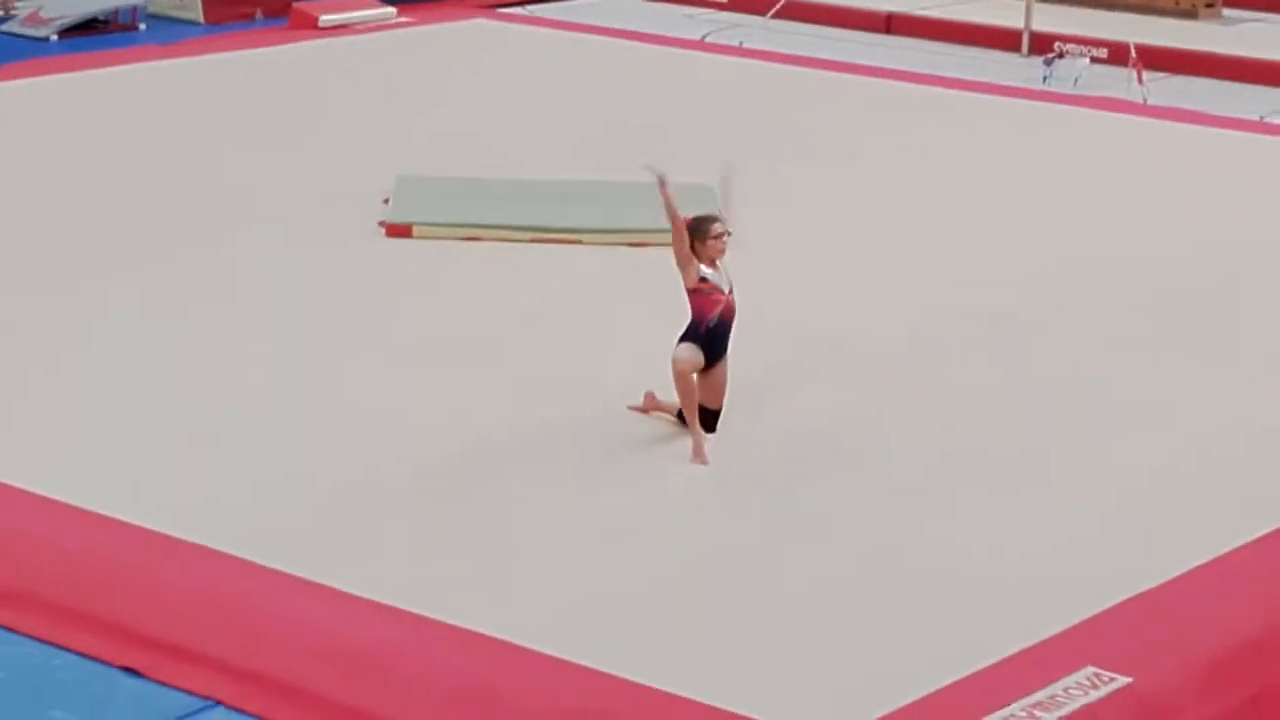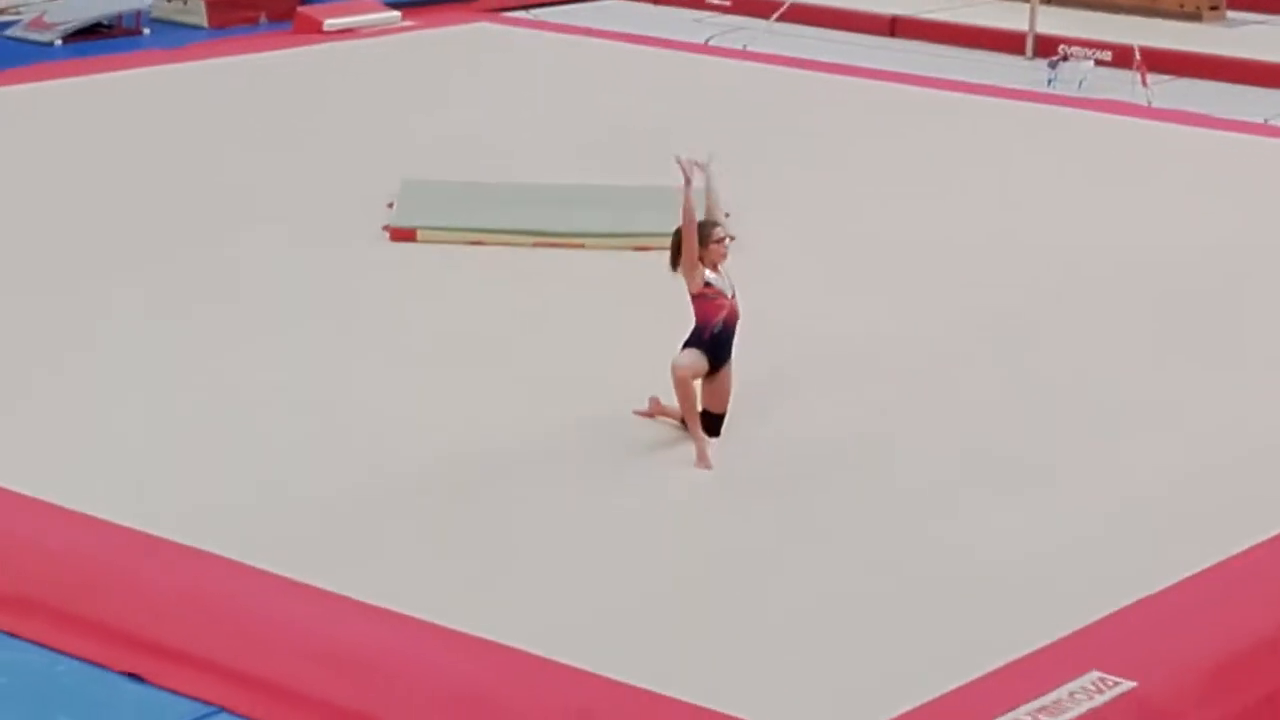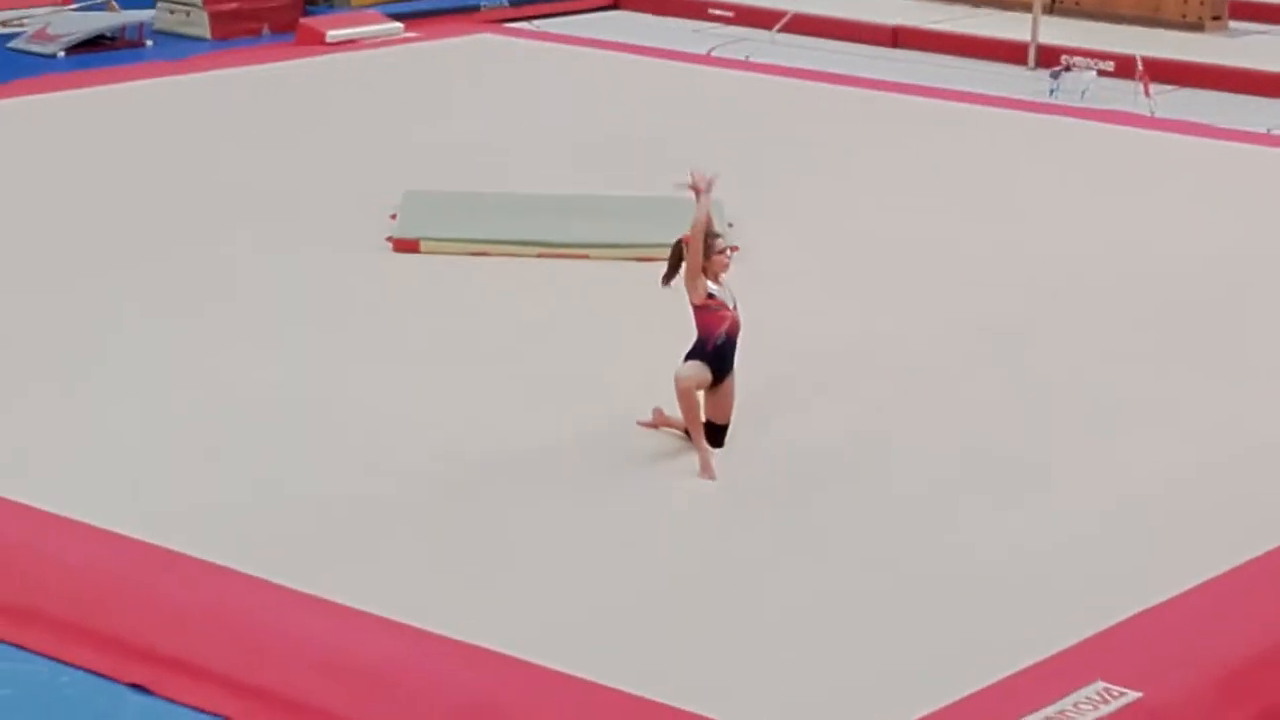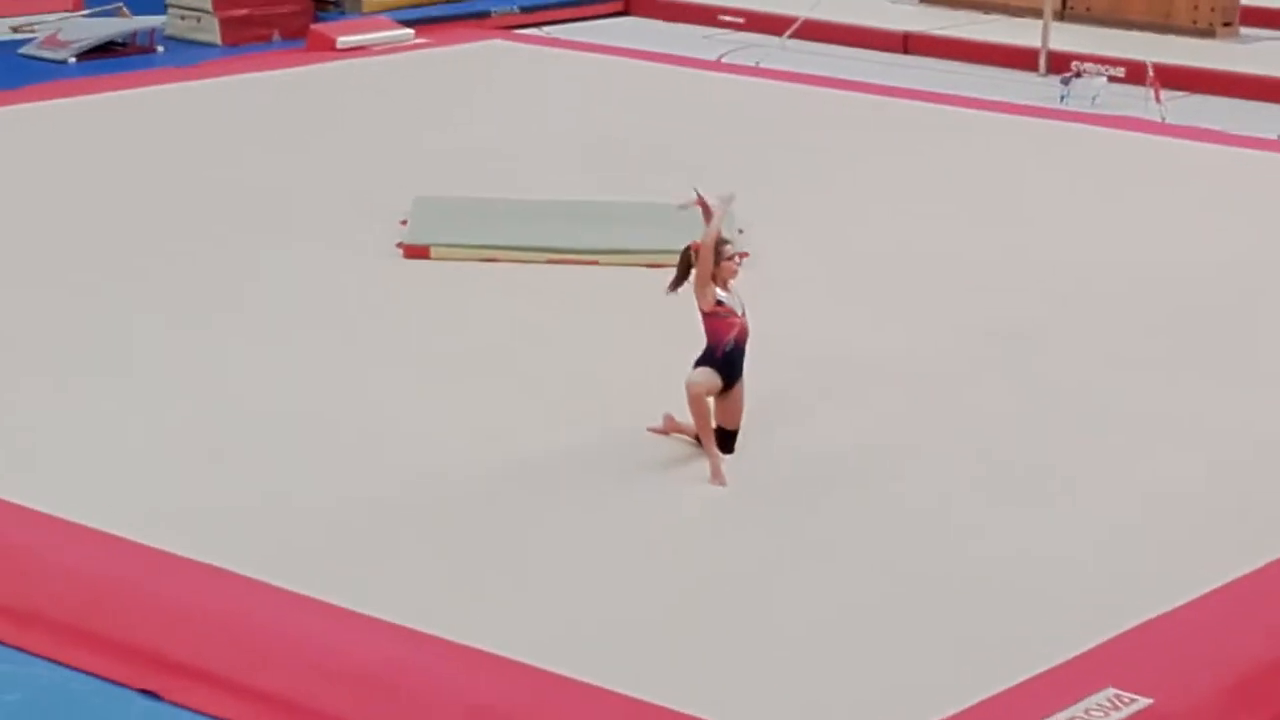
dt=0.1s
person 1, frame 1
left shoulder: (719, 266)
right shoulder: (692, 268)
left elbow: (717, 226)
right elbow: (677, 227)
right wrist: (665, 191)
left hip: (718, 350)
right hip: (694, 342)
left knee: (710, 421)
right knee: (681, 364)
left ankle: (657, 403)
right ankle: (695, 434)
person 1, frame 2
left shoulder: (719, 269)
right shoulder: (695, 273)
left elbow: (715, 219)
right elbow: (689, 225)
left wrist: (709, 180)
right wrist: (688, 181)
left hip: (722, 352)
right hip: (700, 348)
left knee: (713, 426)
right knee: (680, 369)
left ankle: (661, 407)
right ankle: (698, 438)
person 1, frame 3
left shoulder: (719, 279)
right shoulder: (697, 284)
left elbow: (709, 232)
right elbow: (697, 235)
left wrist: (704, 193)
right wrist: (701, 194)
left hip: (725, 364)
right hip: (702, 360)
left knee: (717, 437)
right knee: (684, 381)
left ankle: (665, 419)
right ankle: (701, 449)
person 1, frame 4
left shoulder: (728, 286)
right shoulder: (706, 291)
left elbow: (716, 239)
right elbow: (706, 244)
left wrist: (706, 207)
right wrist: (718, 209)
left hip: (734, 369)
right hip: (712, 366)
left knee: (727, 443)
right knee: (694, 386)
left ankle: (675, 425)
right ankle: (712, 456)
